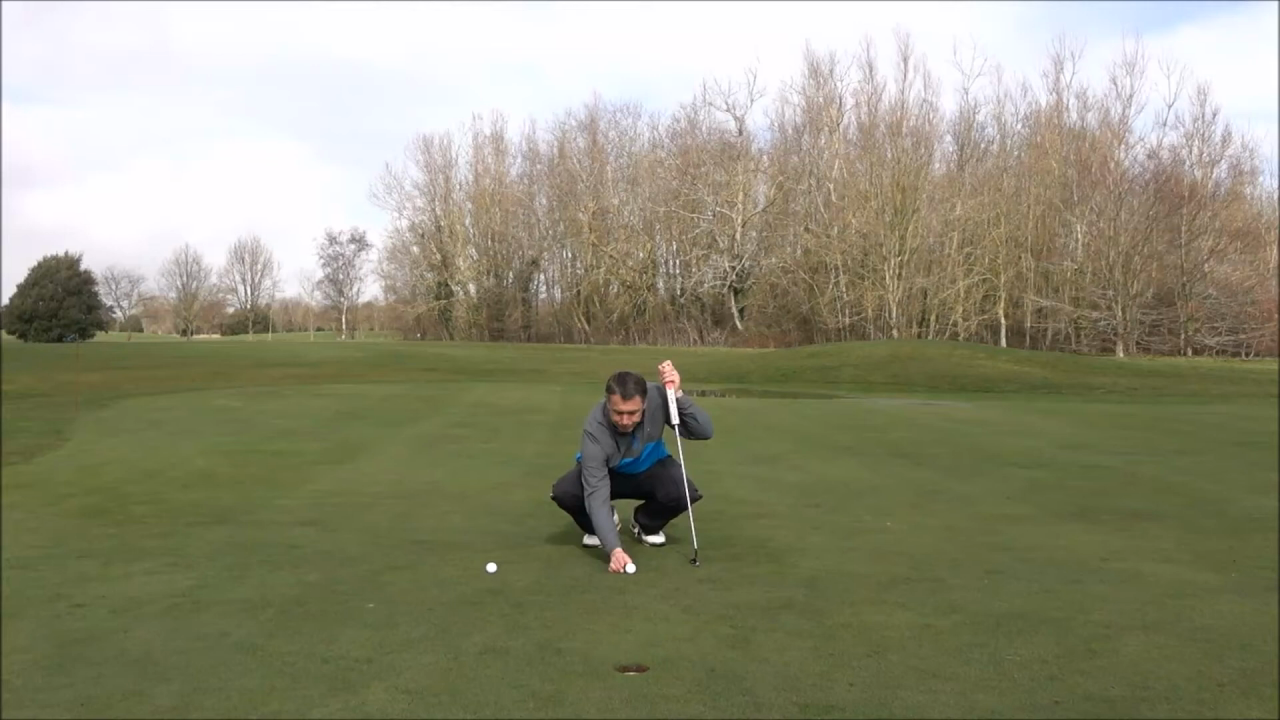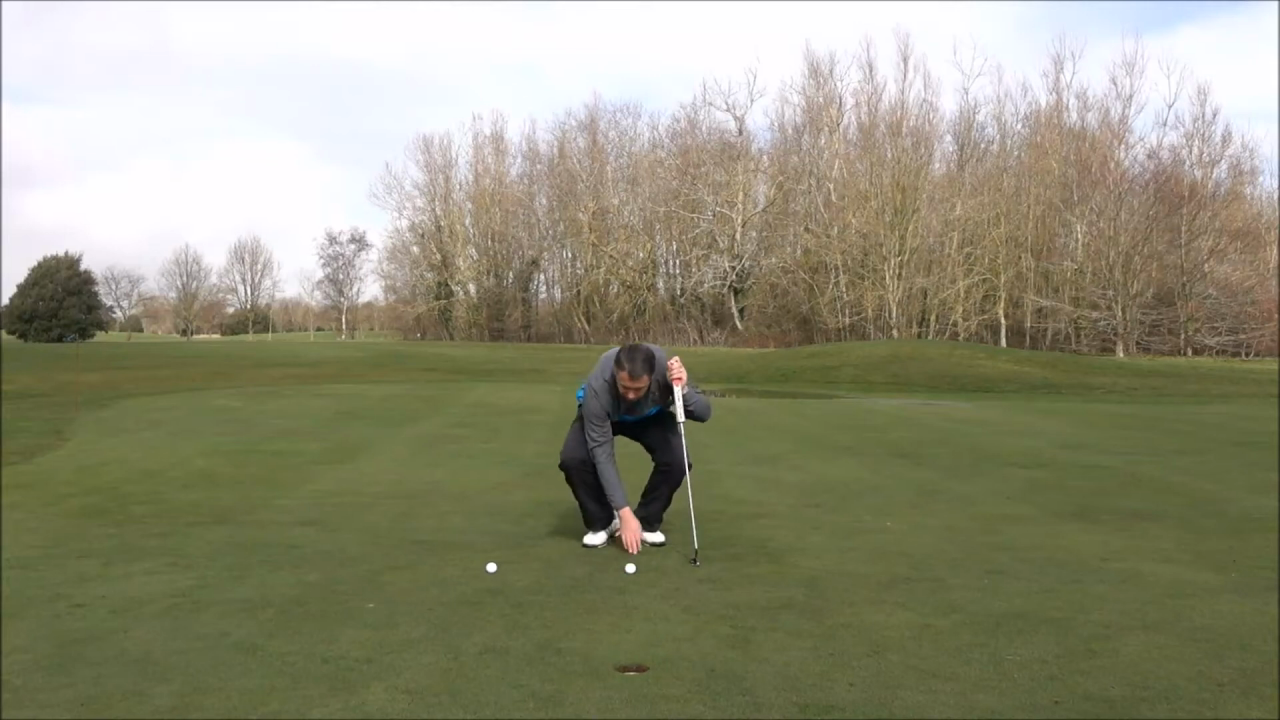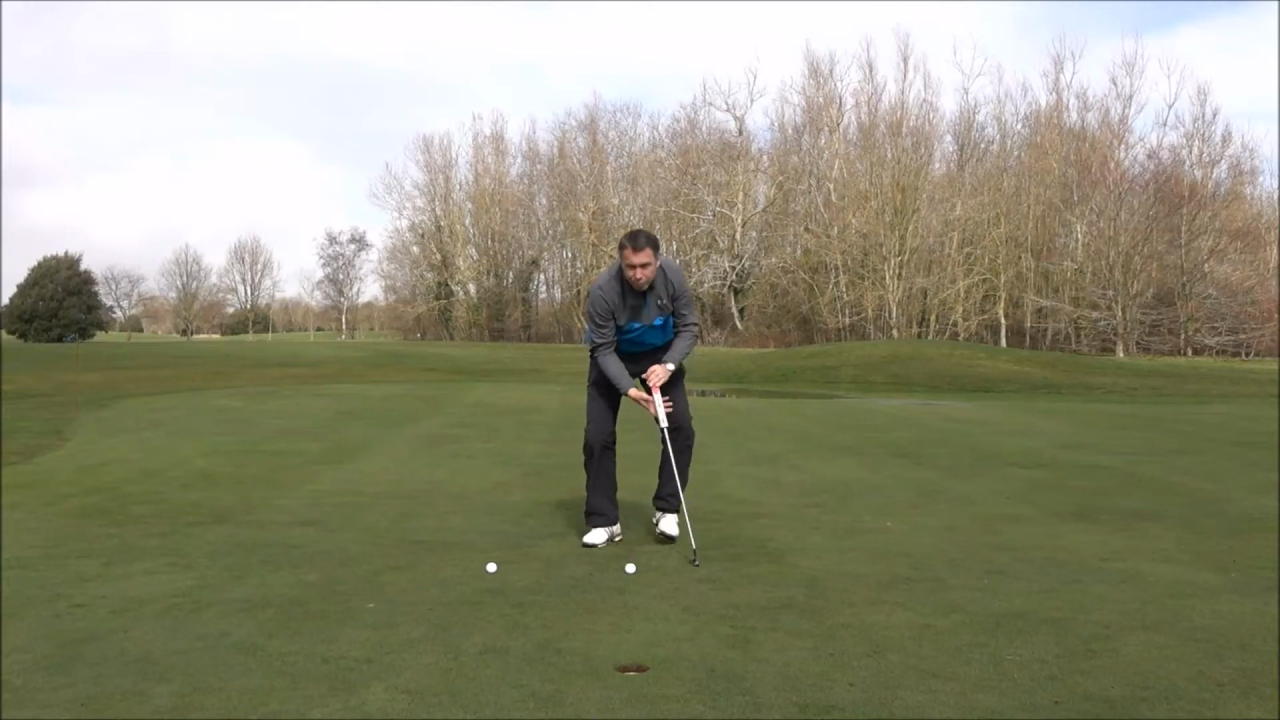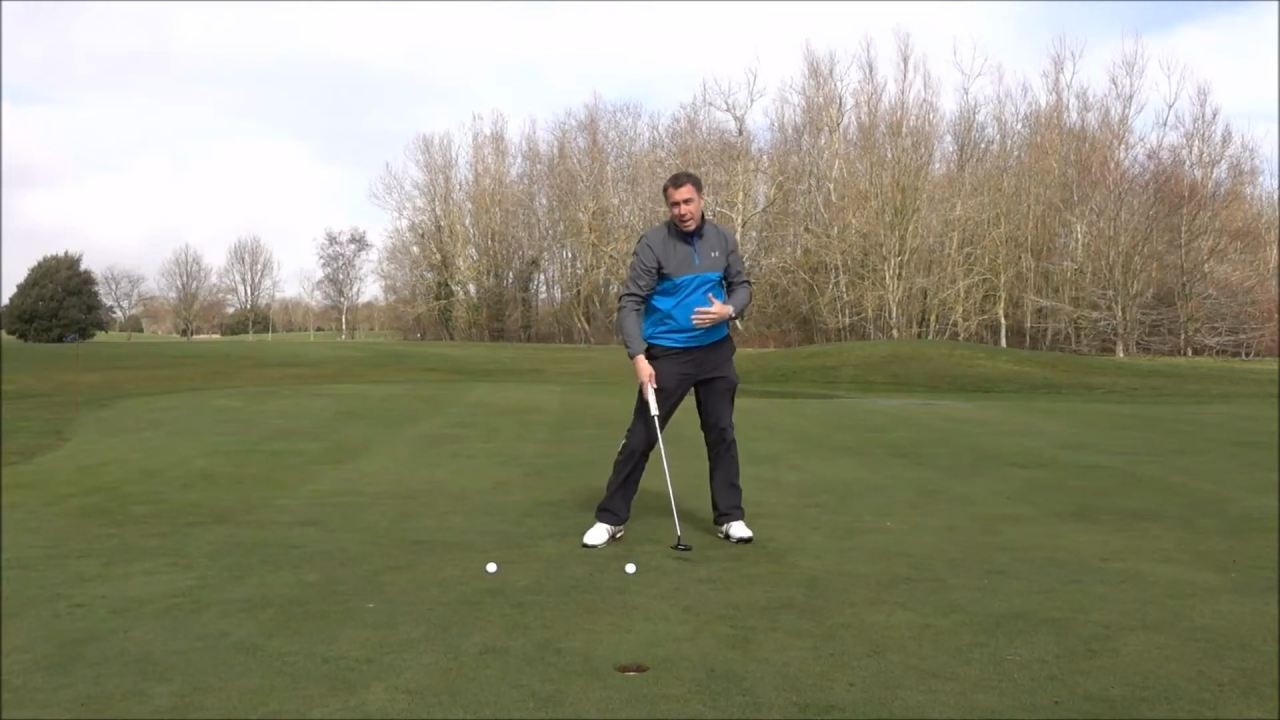
dt=0.4s
person 1, frame 1
left shoulder: (658, 397)
right shoulder: (596, 428)
left elbow: (704, 432)
right elbow: (596, 493)
left wrist: (678, 394)
right wrist: (614, 549)
left hip: (650, 468)
right hip: (606, 474)
left knee: (683, 494)
right knee: (564, 493)
left ankle: (646, 523)
right ankle: (601, 524)
person 1, frame 2
left shoulder: (666, 365)
right shoulder: (599, 385)
left elbow: (703, 412)
right elbow: (602, 453)
left wrist: (683, 390)
right wrist: (624, 512)
left hip: (652, 417)
right hip: (603, 418)
left knee: (676, 460)
right knee: (573, 459)
left ankle: (648, 521)
right ankle: (601, 522)
person 1, frame 3
left shoulder: (672, 275)
right shoulder: (603, 288)
left elbow: (688, 326)
right elbow: (602, 350)
left wrist: (669, 366)
right wrist: (632, 392)
left hip: (659, 354)
right hip: (613, 355)
left knee: (679, 427)
right knee: (598, 435)
left ankle: (667, 509)
right ankle: (604, 521)
person 1, frame 4
left shoulder: (723, 238)
right shoulder: (652, 243)
left elbow: (742, 286)
right elbow: (630, 304)
left wrist: (729, 310)
right wrist: (638, 357)
left hip: (715, 350)
right hip: (666, 353)
left knee: (721, 433)
right knee: (641, 436)
left ankle: (730, 517)
right ankle: (610, 518)
